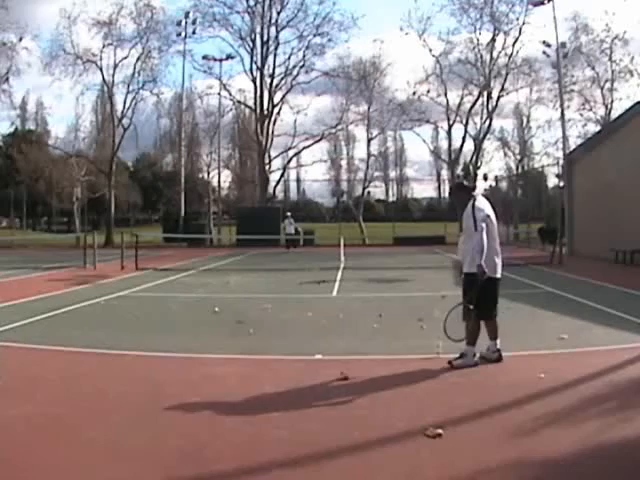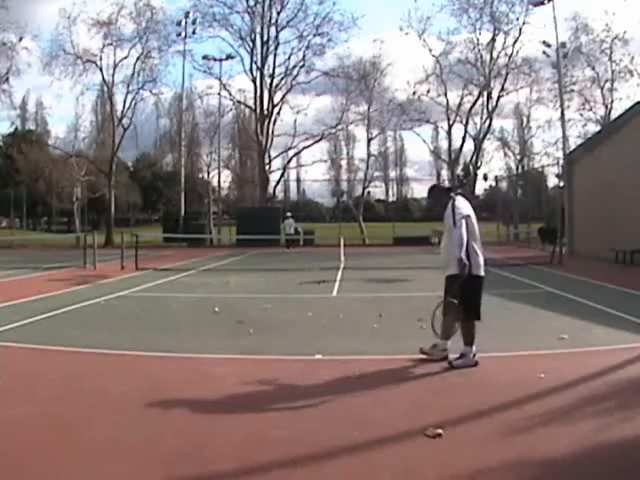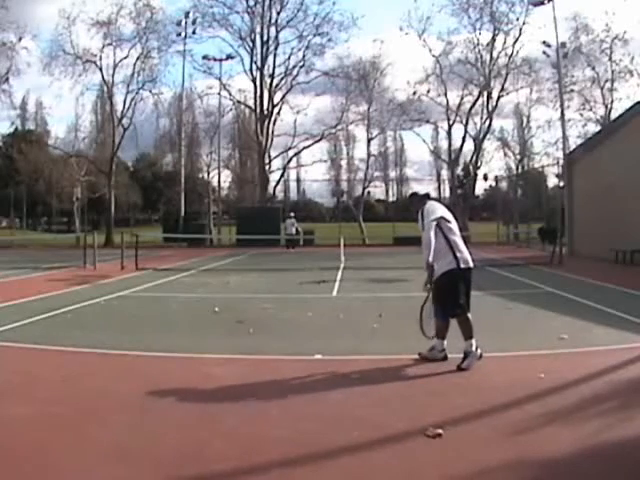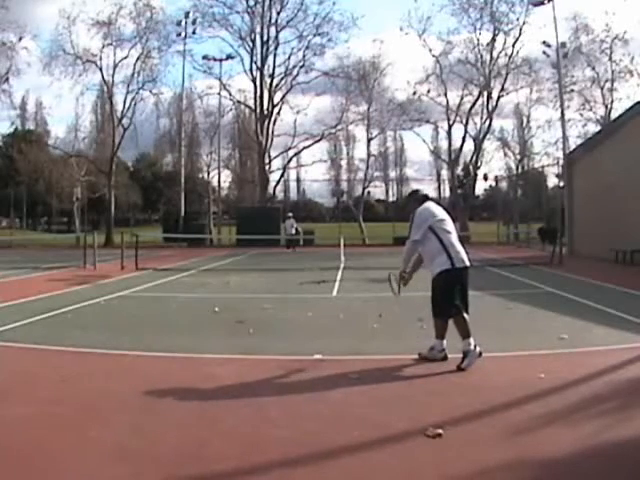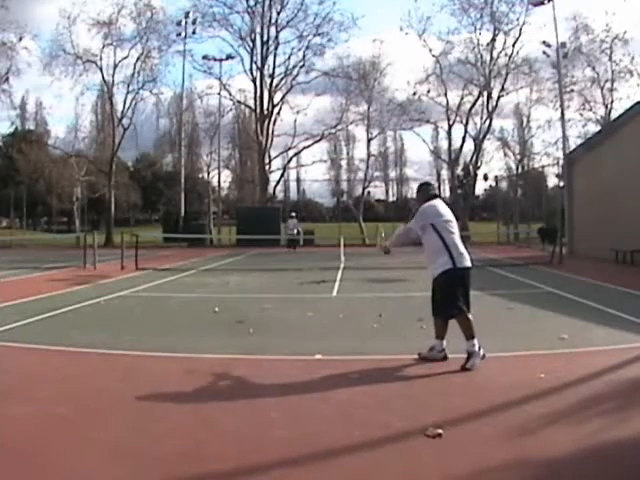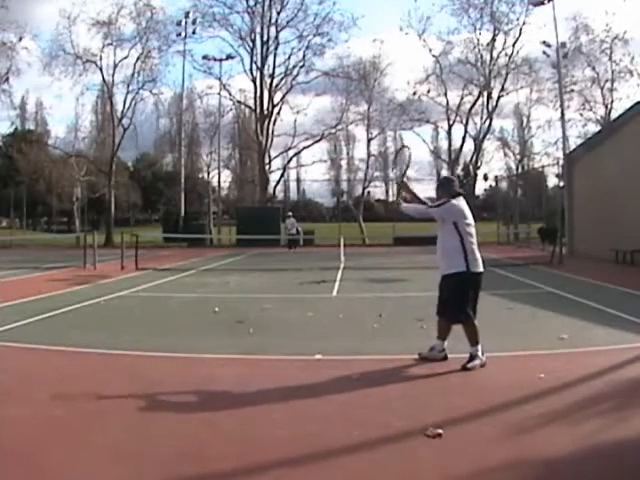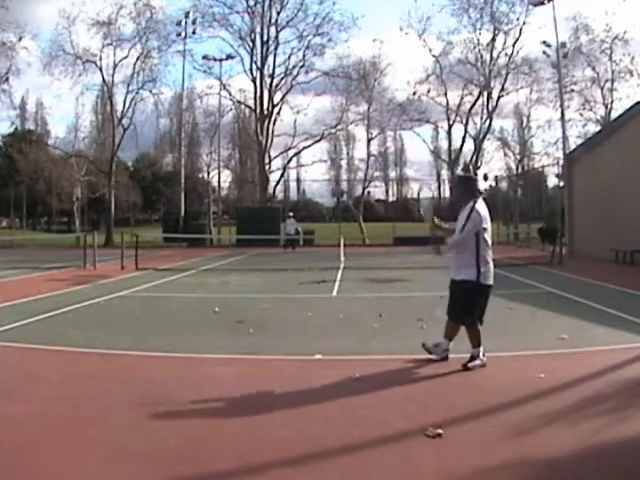
dt=0.7s
person 1, frame 1
left shoulder: (474, 207)
right shoulder: (478, 205)
left elbow: (479, 236)
left wrist: (479, 263)
right wrist: (465, 263)
left hip: (478, 270)
right hip: (486, 268)
left knee: (473, 313)
right knee: (487, 313)
left ankle: (469, 354)
right ankle: (494, 349)
person 1, frame 2
left shoulder: (455, 206)
right shoulder: (456, 205)
left elbow: (459, 232)
left wrist: (460, 257)
right wrist: (442, 236)
left hip: (465, 269)
right hip: (458, 269)
left knee: (465, 313)
left ankle: (469, 355)
right ankle: (441, 348)
person 1, frame 3
left shoulder: (428, 208)
right shoulder: (432, 210)
left elbow: (428, 233)
left wrist: (428, 261)
right wrist: (431, 275)
left hip: (454, 266)
right hip: (445, 268)
left knee: (458, 308)
right knee: (441, 309)
left ankle: (472, 349)
right ankle: (439, 348)
person 1, frame 4
left shoulder: (423, 211)
right shoulder: (430, 212)
left elbow: (412, 243)
right elbow: (423, 249)
left wrist: (404, 268)
right wrist: (411, 272)
left hip: (451, 267)
right hip: (443, 268)
left knee: (455, 308)
right knee: (439, 309)
left ankle: (470, 347)
right ankle: (439, 348)
person 1, frame 5
left shoulder: (428, 208)
right shoulder: (435, 209)
left elbow: (407, 230)
right elbow: (416, 234)
left wrist: (389, 245)
right wrist: (395, 243)
left hip: (453, 267)
right hip: (445, 268)
left knee: (458, 308)
right knee: (439, 310)
left ankle: (474, 349)
right ankle: (439, 349)
person 1, frame 6
left shoulder: (453, 206)
right shoulder: (451, 207)
left elbow: (423, 211)
right elbow: (428, 207)
left wrist: (402, 205)
right wrist: (409, 193)
left hip: (464, 271)
right hip: (453, 270)
left knee: (464, 315)
right knee: (445, 312)
left ankle: (477, 354)
right ankle: (439, 349)
person 1, frame 7
left shoulder: (475, 210)
right shoulder: (469, 208)
left elbow: (459, 239)
right elbow: (458, 234)
right wrist: (440, 226)
left hip: (474, 276)
right hip: (462, 274)
left knee: (469, 319)
right knee: (454, 315)
left ankle: (479, 355)
right ankle: (443, 348)
